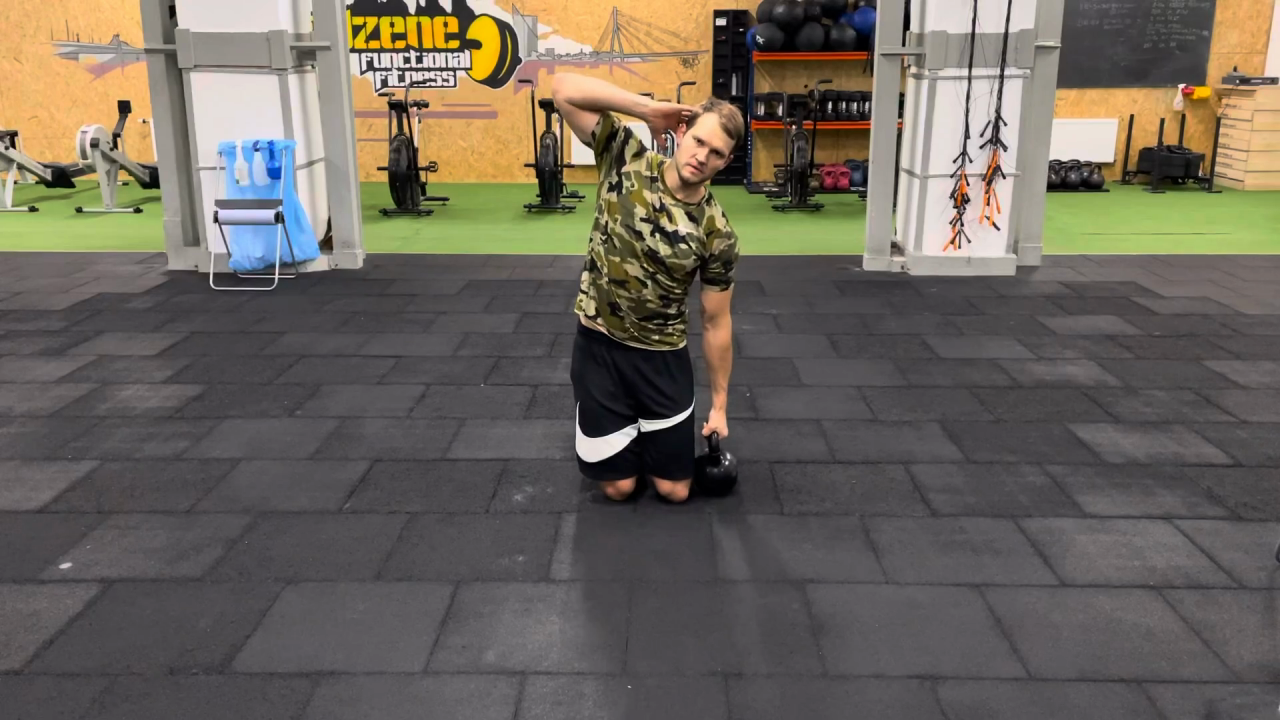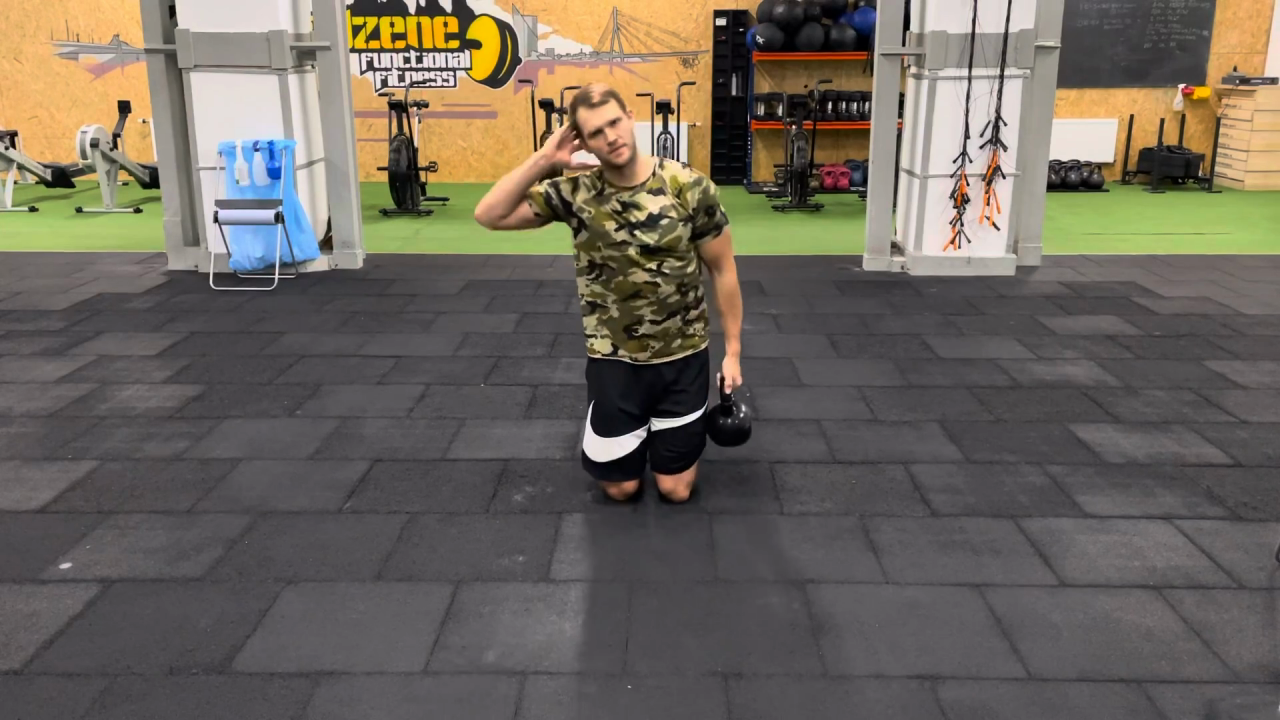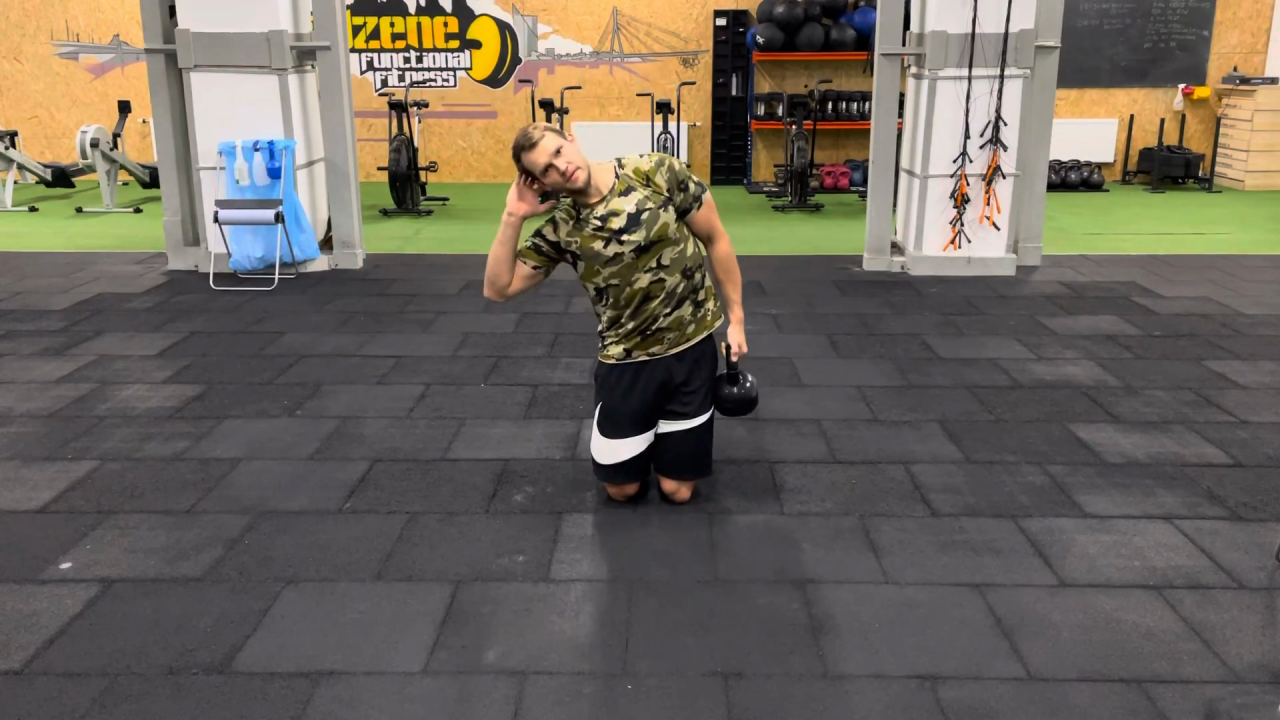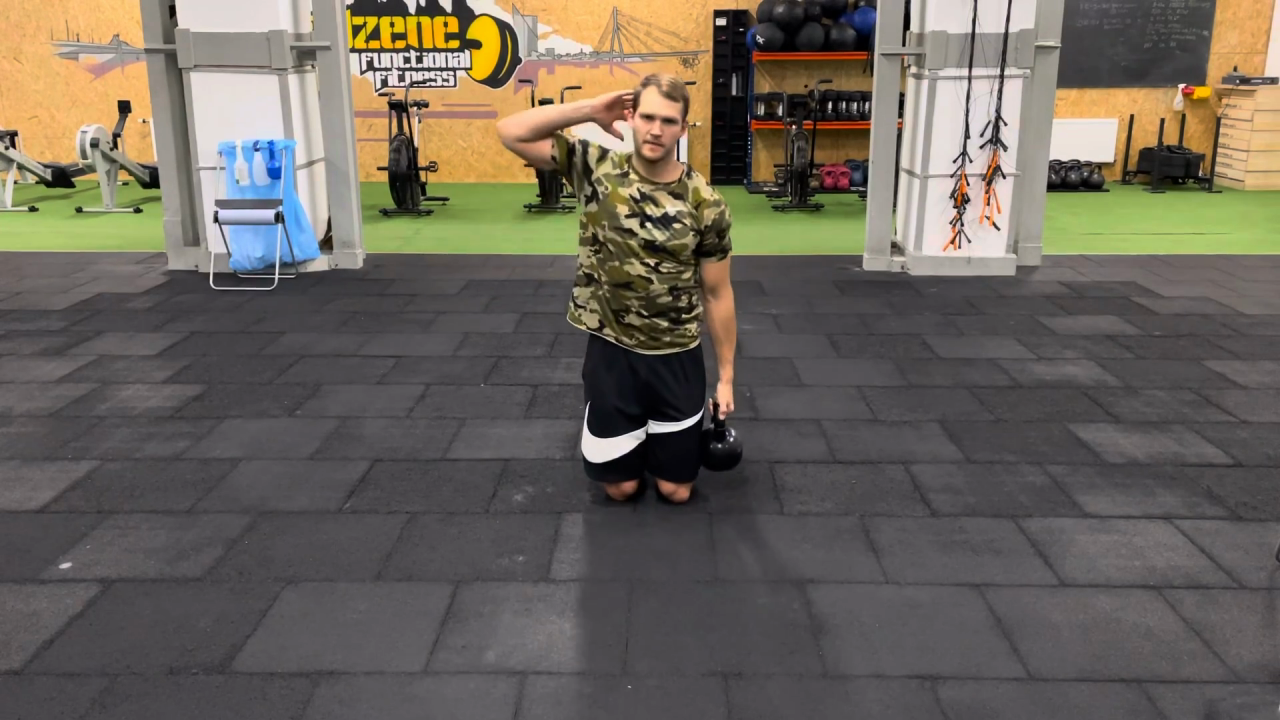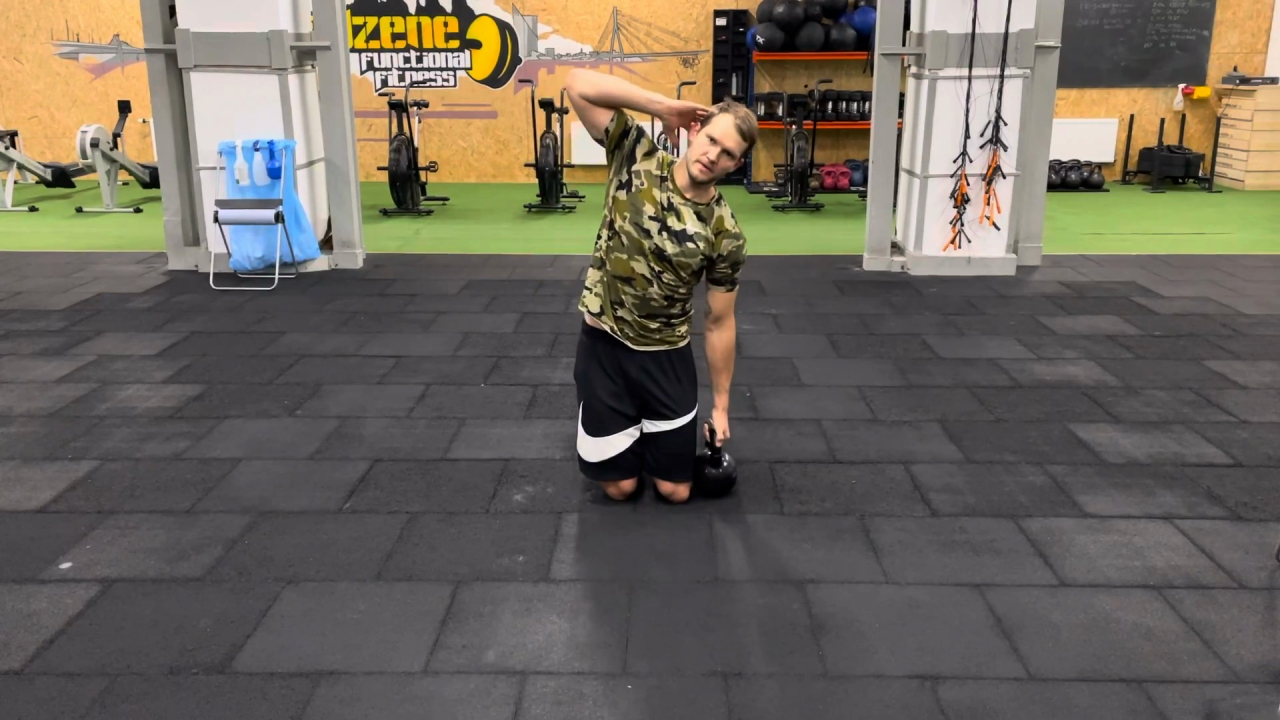
dt=0.7s
person 1, frame 1
left shoulder: (717, 235)
right shoulder: (625, 160)
left elbow: (716, 323)
right elbow: (563, 88)
left wrist: (719, 404)
right wrist: (648, 109)
left hip: (662, 355)
right hip: (599, 344)
left knee: (675, 490)
right knee: (618, 487)
left ankle: (650, 432)
right ankle: (627, 431)
person 1, frame 2
left shoulder: (691, 189)
right shoulder: (575, 193)
left elbow: (723, 270)
right elbow: (488, 216)
left wrist: (732, 351)
right wrist: (541, 162)
left hip: (681, 357)
right hip: (614, 359)
left knee: (675, 489)
right knee: (619, 487)
left ankle: (670, 434)
right ankle: (635, 431)
person 1, frame 3
left shoulder: (659, 173)
right shoulder: (559, 230)
left elbow: (715, 239)
right elbow: (497, 288)
left wrist: (735, 317)
right wrist: (513, 216)
left hip: (691, 348)
right hip: (626, 359)
left knee: (677, 490)
right knee: (621, 488)
left ankle: (668, 438)
right ankle: (642, 432)
person 1, frame 4
left shoulder: (706, 206)
right shoulder: (594, 166)
left elbow: (717, 294)
right elbow: (509, 131)
left wrist: (725, 376)
right wrist: (590, 111)
left hip: (676, 355)
right hip: (611, 349)
left knee: (677, 491)
right knee: (620, 487)
left ankle: (661, 435)
right ankle: (629, 431)
person 1, frame 5
left shoulder: (725, 235)
right shoulder: (636, 157)
left elbow: (720, 323)
right elbow: (577, 84)
left wrist: (721, 405)
right wrist: (663, 107)
left hip: (665, 354)
right hip: (603, 344)
left knee: (675, 490)
right knee: (619, 486)
left ankle: (652, 431)
right ankle: (627, 429)
